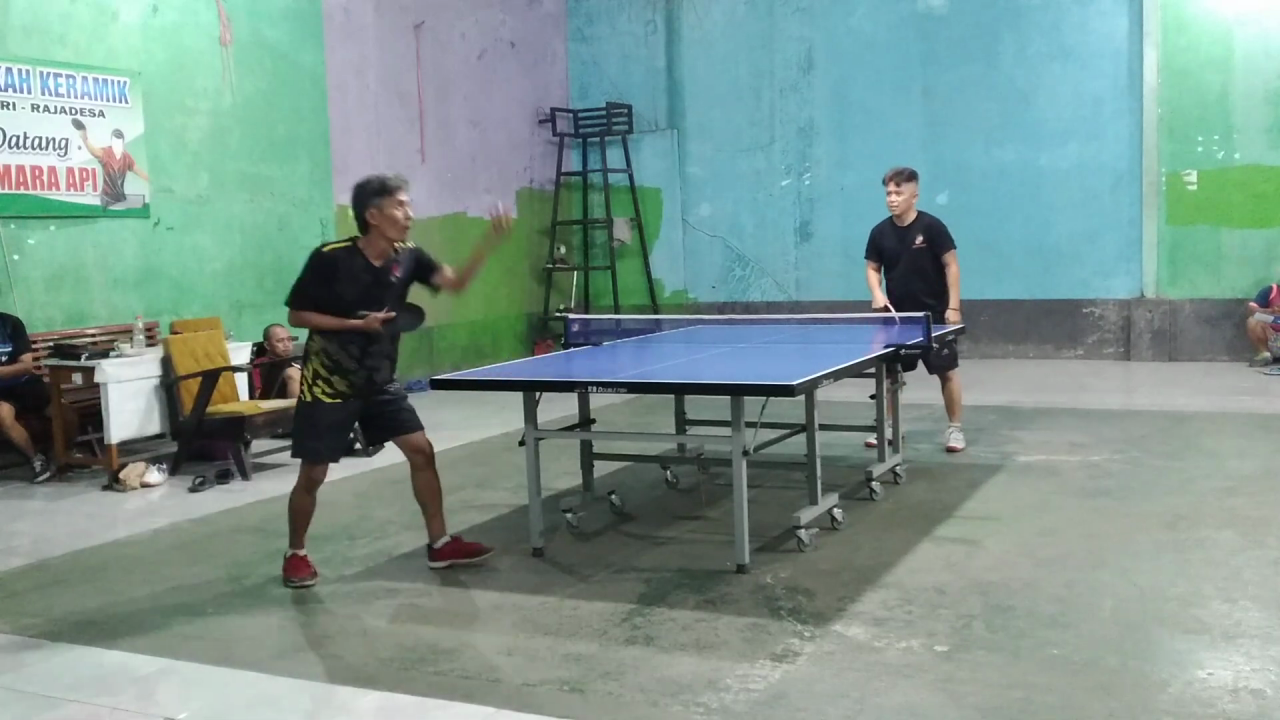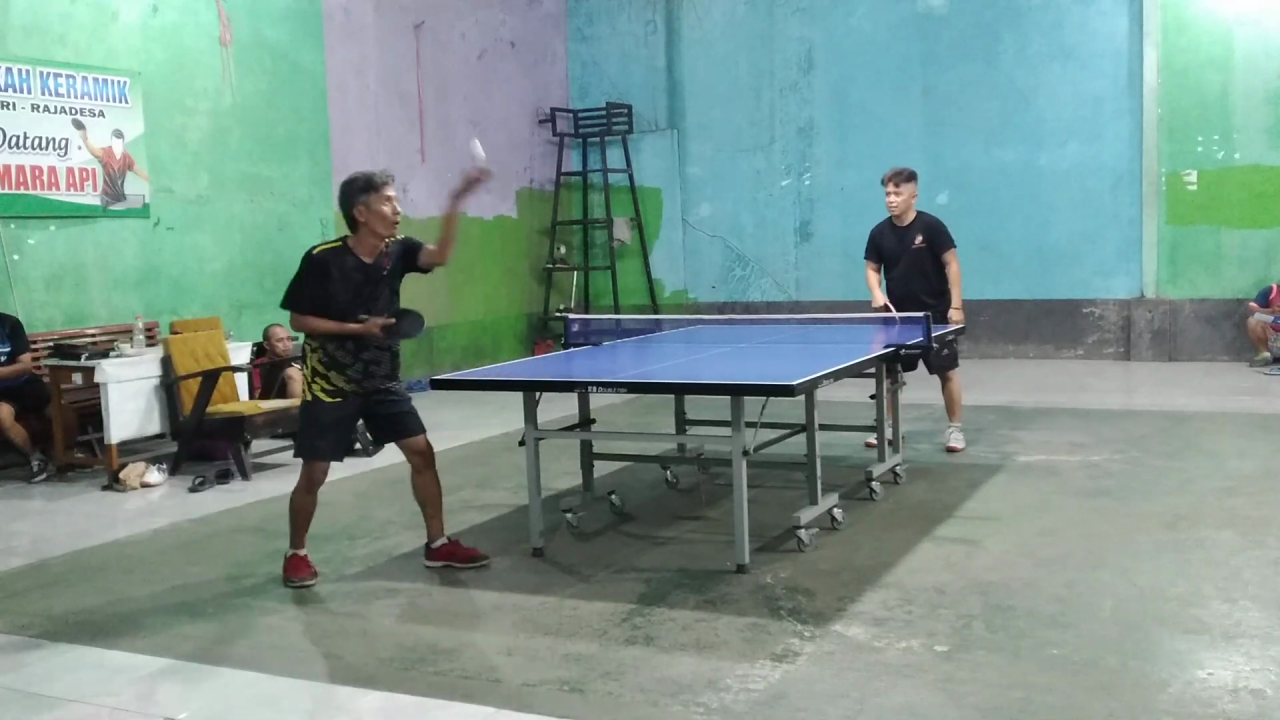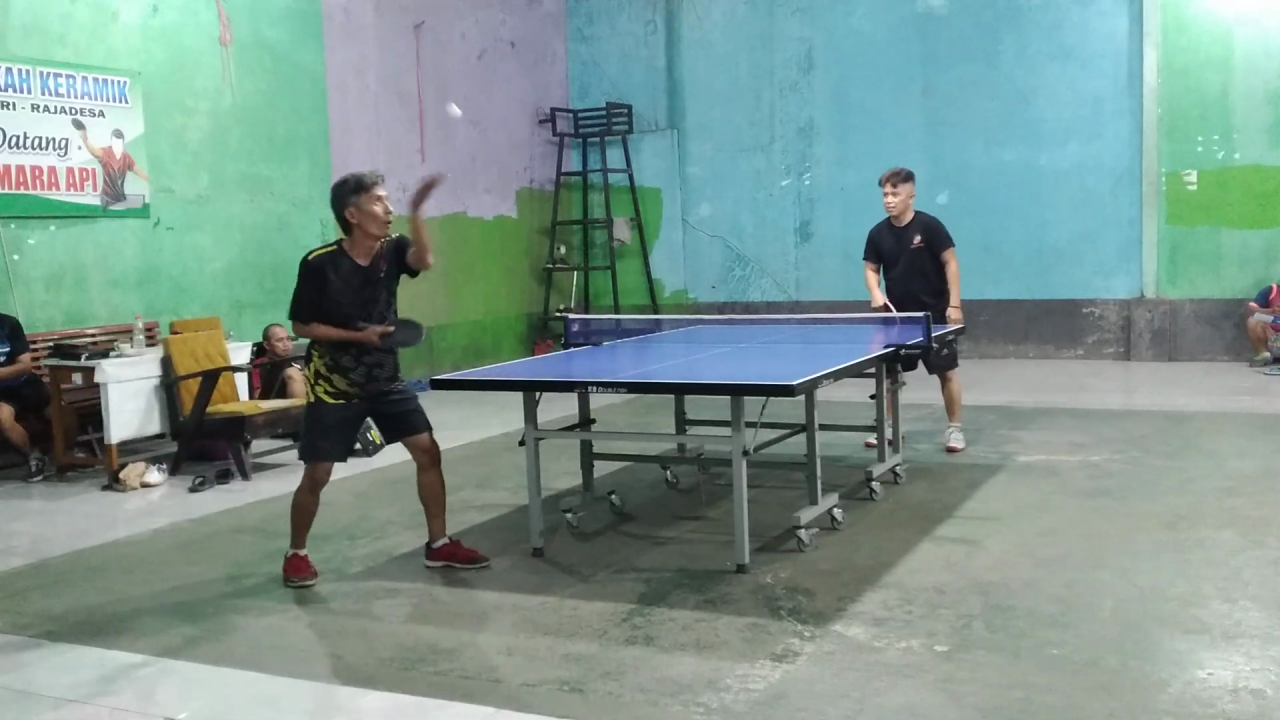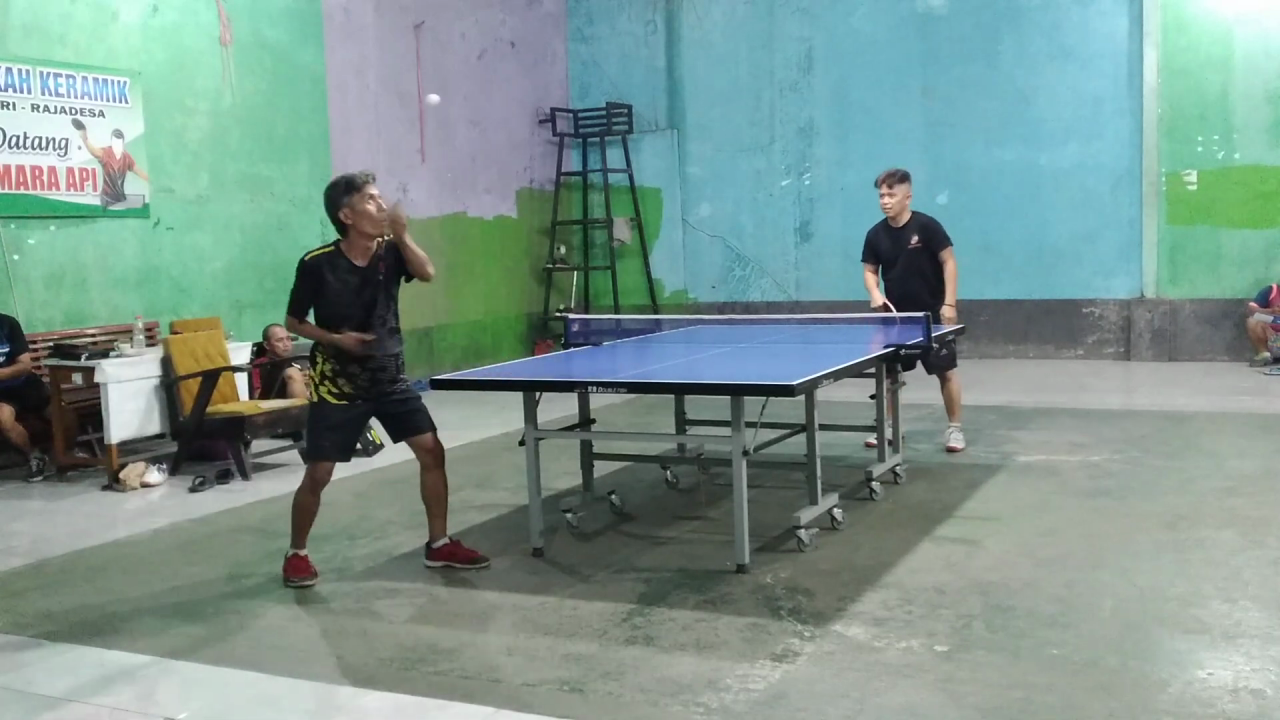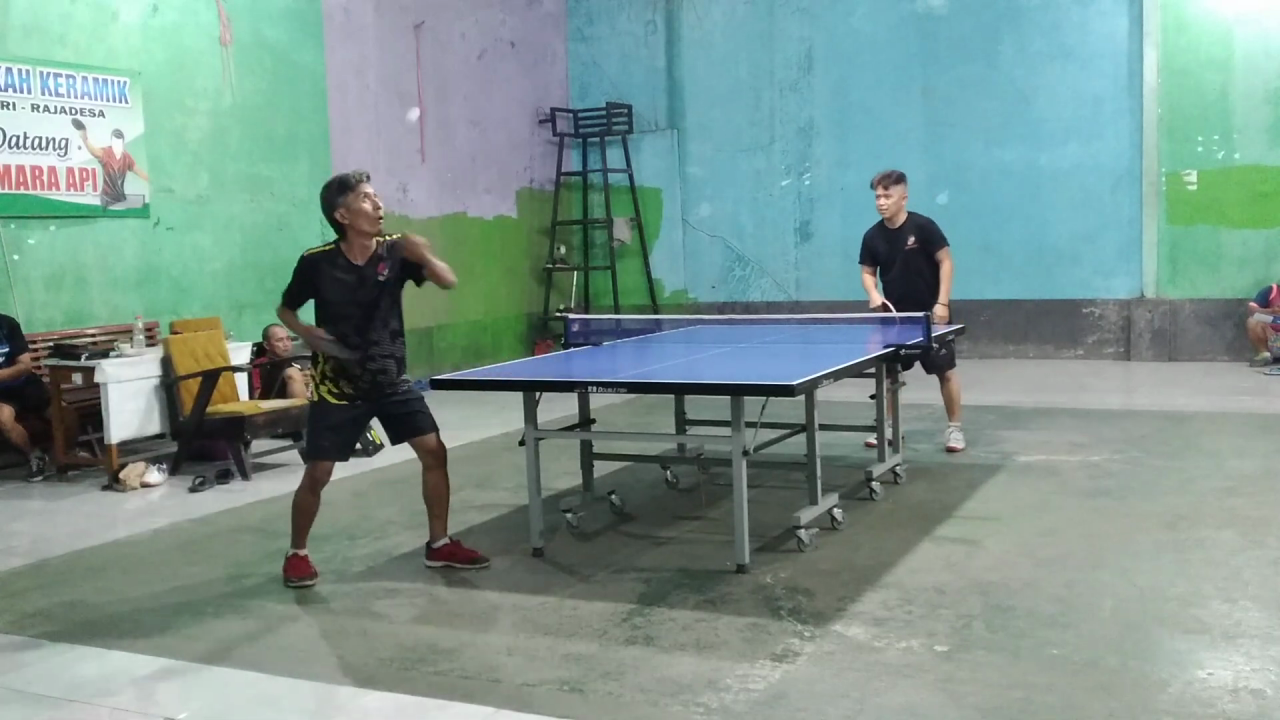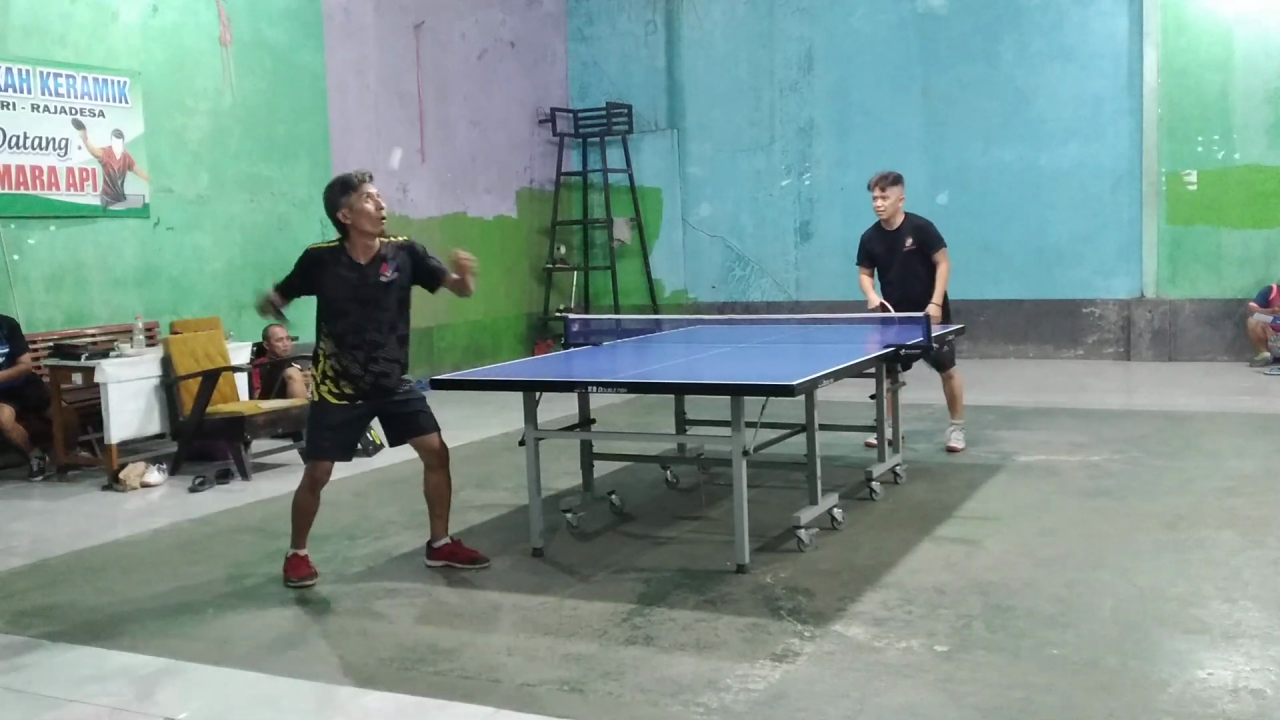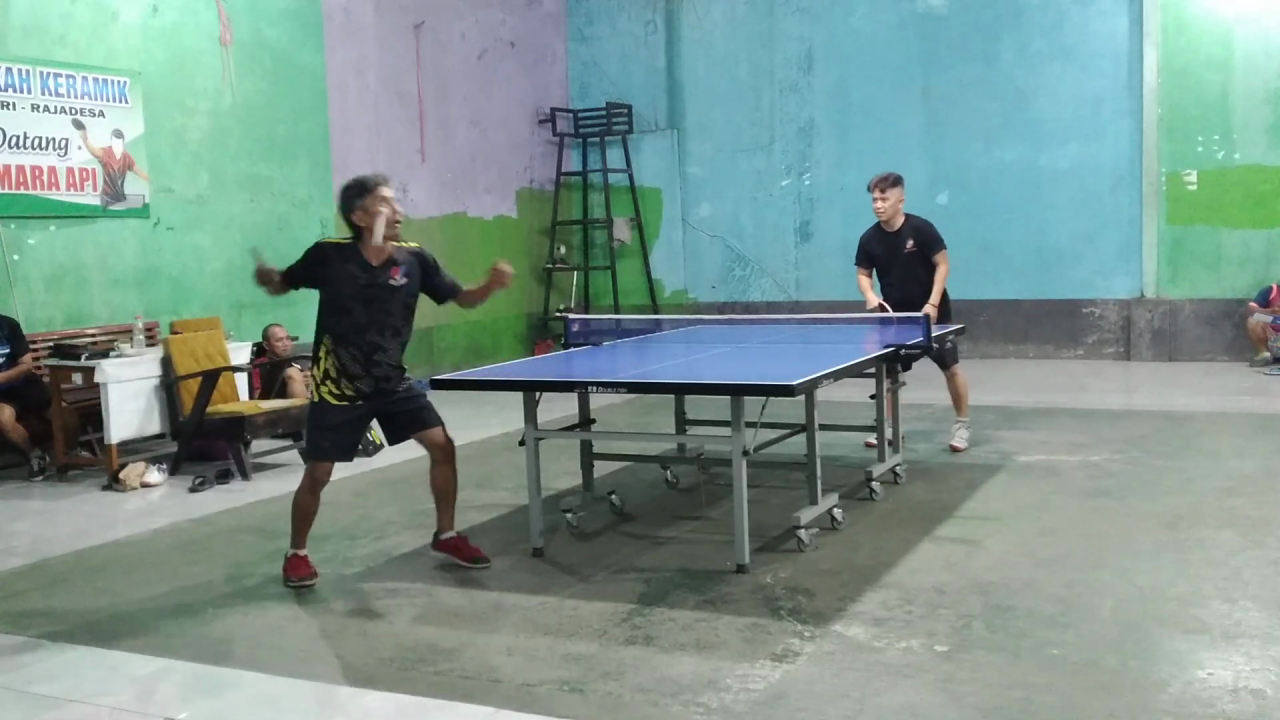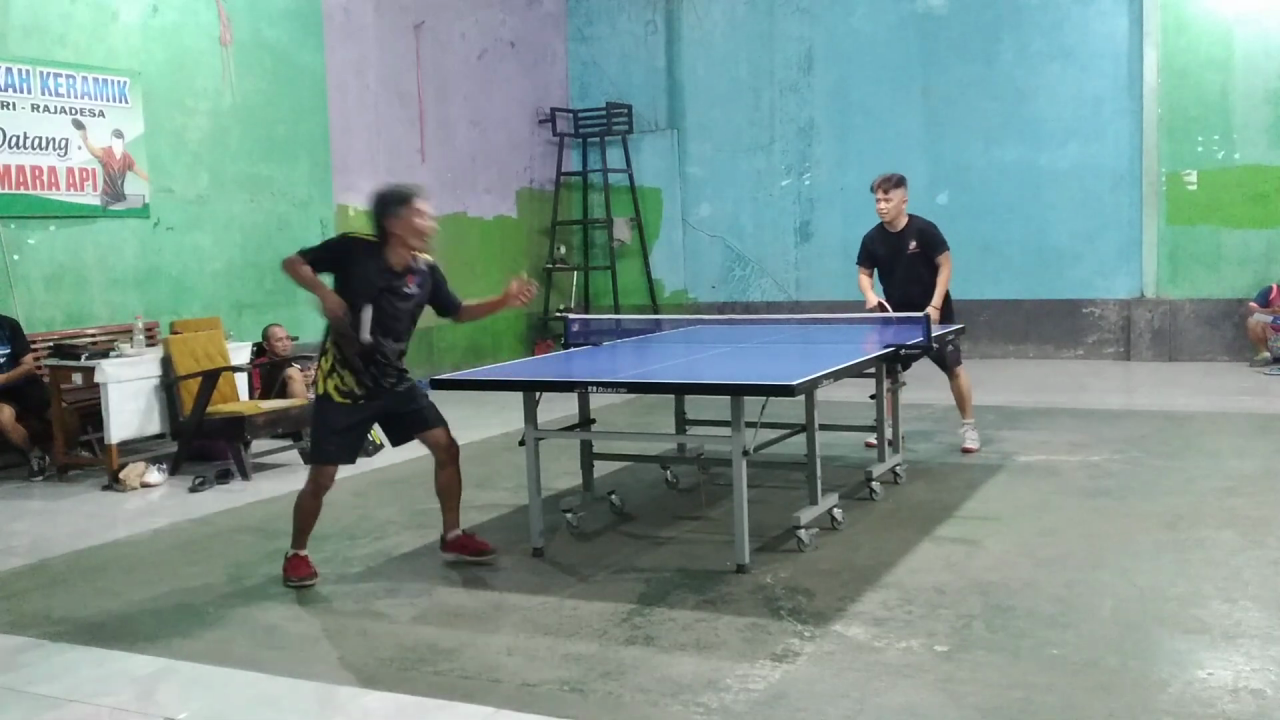
dt=0.1s
person 1, frame 1
left shoulder: (408, 257)
right shoulder: (329, 258)
left elbow: (451, 283)
right elbow: (297, 315)
left wrist: (490, 241)
right wrist: (358, 323)
left hip: (380, 382)
right hip: (327, 384)
left knee: (422, 452)
right knee: (313, 474)
left ankle: (441, 544)
right ankle: (296, 554)
person 1, frame 2
left shoulder: (398, 250)
right shoulder: (322, 259)
left elbow: (437, 257)
right elbow: (296, 318)
left wrist: (455, 204)
right wrist: (354, 329)
left hip: (383, 380)
right hip: (329, 385)
left knee: (422, 452)
right knee: (313, 474)
left ankle: (437, 544)
right ankle: (296, 554)
person 1, frame 3
left shoulder: (393, 249)
right shoulder: (318, 264)
left elbow: (423, 260)
right elbow: (301, 325)
left wrist: (417, 210)
right wrist: (356, 336)
left hip: (386, 379)
right hip: (333, 385)
left knee: (428, 451)
right knee: (317, 475)
left ankle: (439, 544)
right ankle: (296, 553)
person 1, frame 4
left shoulder: (391, 251)
right shoulder: (316, 265)
left elbow: (427, 273)
right elbow: (294, 322)
left wrist: (402, 234)
right wrist: (336, 339)
left hip: (391, 379)
right hip: (337, 387)
left knee: (432, 451)
right knee: (318, 474)
left ankle: (439, 544)
right ankle: (297, 553)
person 1, frame 5
left shoulder: (397, 250)
right shoulder: (317, 263)
left elbow: (446, 281)
right elbow: (288, 311)
left wrist: (425, 258)
right wrist: (310, 333)
left hip: (392, 381)
right hip: (338, 386)
left knee: (434, 452)
right knee: (318, 474)
left ankle: (440, 544)
right ankle: (297, 553)
person 1, frame 6
left shoulder: (404, 252)
right shoulder: (319, 259)
left elbow: (461, 290)
right elbow: (280, 297)
left wrist: (464, 272)
right wrist: (270, 303)
left hip: (393, 381)
right hip: (338, 386)
left knee: (436, 452)
right knee: (317, 474)
left ankle: (440, 544)
right ankle: (297, 553)
person 1, frame 7
left shoulder: (414, 259)
right shoulder: (329, 255)
left elbow: (461, 298)
right elbow: (279, 284)
left wrist: (492, 283)
right wrist: (269, 278)
left hip: (391, 380)
right hip: (339, 386)
left knee: (441, 446)
right knee: (318, 476)
left ankle: (446, 537)
right ankle: (297, 553)
person 1, frame 8
left shoulder: (426, 271)
right shoulder: (352, 250)
left elbow: (458, 313)
right elbow: (293, 263)
left wrist: (505, 298)
right wrist: (324, 293)
left hip: (394, 381)
right hip: (342, 385)
left knee: (446, 446)
right knee: (322, 476)
left ankle: (453, 536)
right ankle: (297, 554)
person 2, frame 1
left shoulder: (932, 226)
right shoulder: (880, 232)
left elbow: (951, 265)
right elbow: (873, 268)
left wrist: (953, 306)
right wrist: (877, 293)
left hip: (934, 314)
right hip: (897, 314)
left knee: (946, 372)
left ankle: (955, 429)
right ankle: (890, 426)
person 2, frame 2
left shoulder: (931, 226)
right shoulder: (879, 233)
left elbow: (951, 264)
right elbow: (872, 268)
left wrist: (956, 305)
right wrist: (876, 292)
left hip: (934, 313)
right hip: (897, 314)
left knee: (947, 371)
left ankle: (955, 429)
right ankle: (890, 426)
person 2, frame 3
left shoulder: (929, 226)
right shoulder: (878, 233)
left elbow: (951, 263)
right elbow: (871, 268)
left wrist: (954, 304)
right wrist: (876, 292)
left hip: (934, 313)
right hip: (897, 314)
left knee: (946, 372)
left ankle: (955, 429)
right ankle: (890, 426)
person 2, frame 4
left shoulder: (927, 226)
right shoulder: (875, 235)
left elbow: (948, 262)
right elbow: (870, 270)
left wrist: (949, 303)
right wrist: (875, 293)
left hip: (932, 313)
right hip: (896, 314)
left knee: (946, 371)
left ankle: (954, 429)
right ankle: (890, 426)
person 2, frame 5
left shoulder: (923, 226)
right shoulder: (872, 236)
left elbow: (945, 261)
right elbow: (868, 272)
left wrist: (942, 302)
right wrist: (874, 294)
left hip: (930, 313)
right hip: (895, 314)
left knee: (945, 371)
left ankle: (954, 428)
right ankle: (890, 426)
person 2, frame 6
left shoulder: (920, 227)
right shoulder: (869, 237)
left elbow: (942, 263)
right elbow: (865, 273)
left wrist: (936, 303)
right wrist: (872, 295)
left hip: (929, 312)
right hip: (894, 314)
left knee: (947, 368)
left ankle: (956, 427)
right ankle: (890, 426)
person 2, frame 7
left shoulder: (921, 228)
right shoulder: (869, 239)
left elbow: (942, 264)
right elbow: (863, 274)
left wrist: (933, 304)
right wrist: (870, 295)
left hip: (931, 311)
right hip: (895, 314)
left knee: (951, 366)
left ankle: (962, 423)
right ankle: (890, 426)
person 2, frame 8
left shoulder: (924, 229)
right shoulder: (872, 239)
left elbow: (945, 266)
right elbow: (864, 273)
left wrist: (934, 306)
right wrist: (869, 294)
left hip: (933, 312)
right hip: (896, 315)
left knee: (953, 368)
left ankle: (969, 425)
right ankle: (889, 426)
